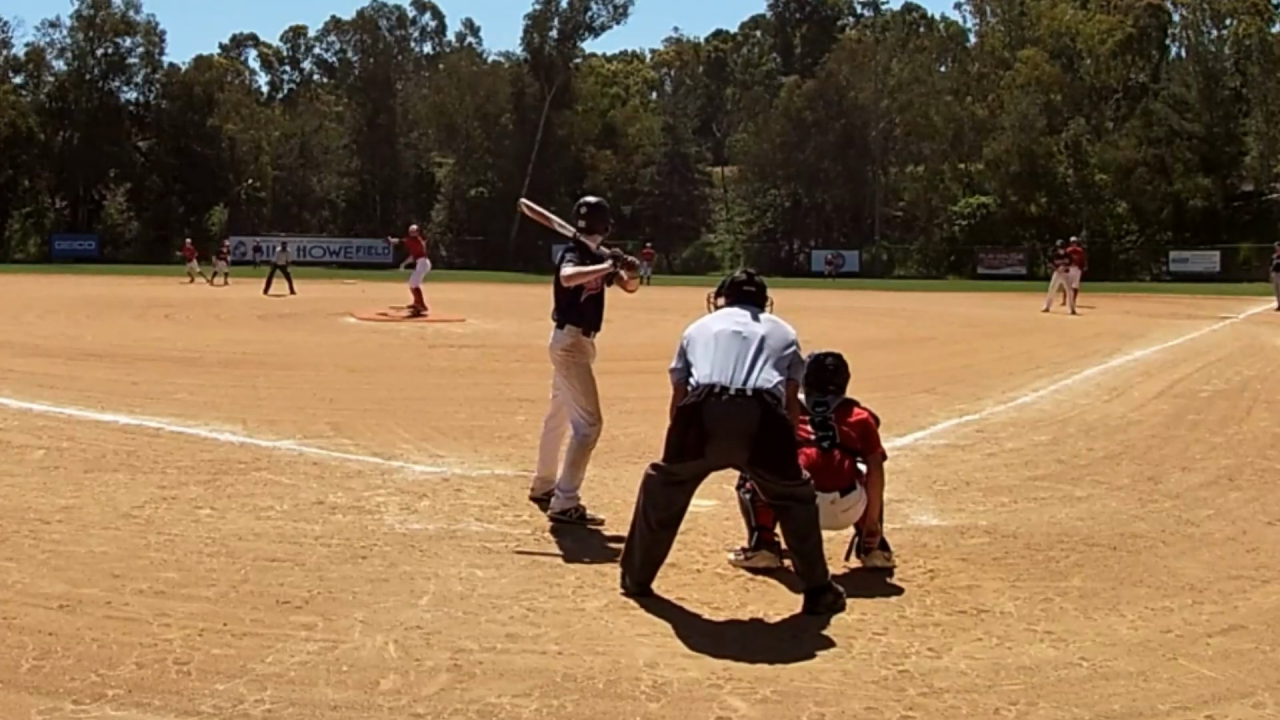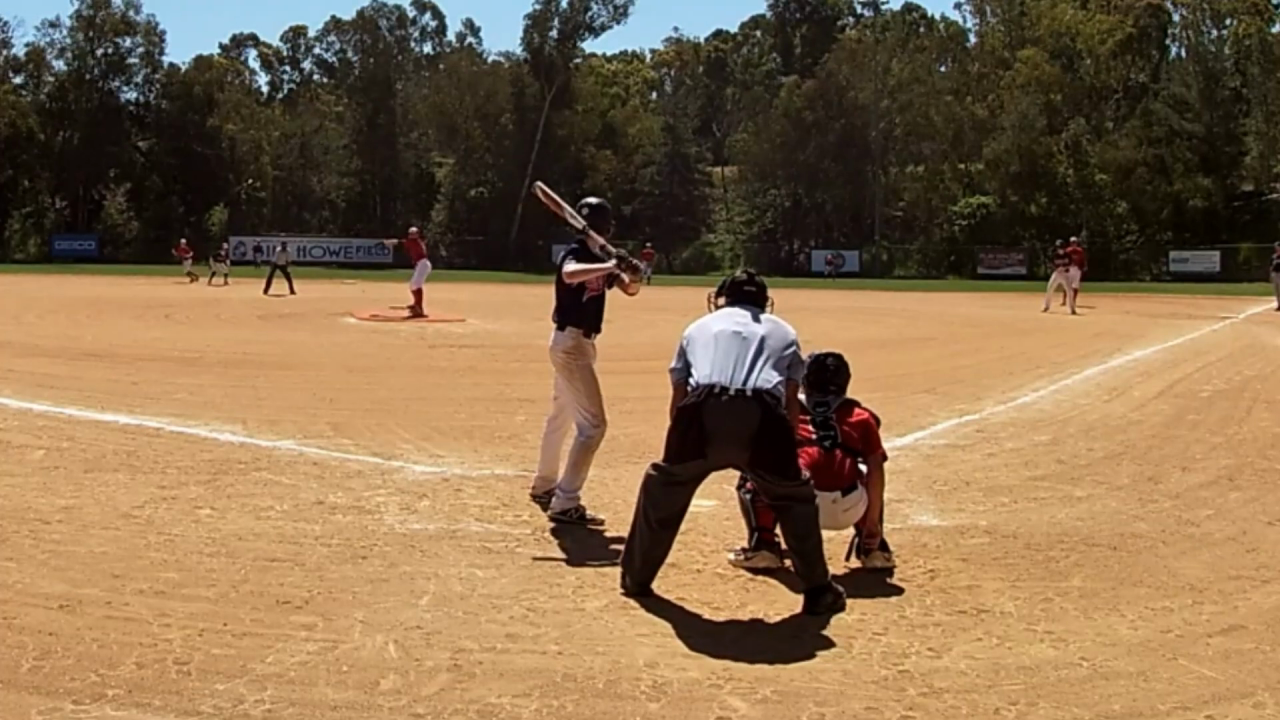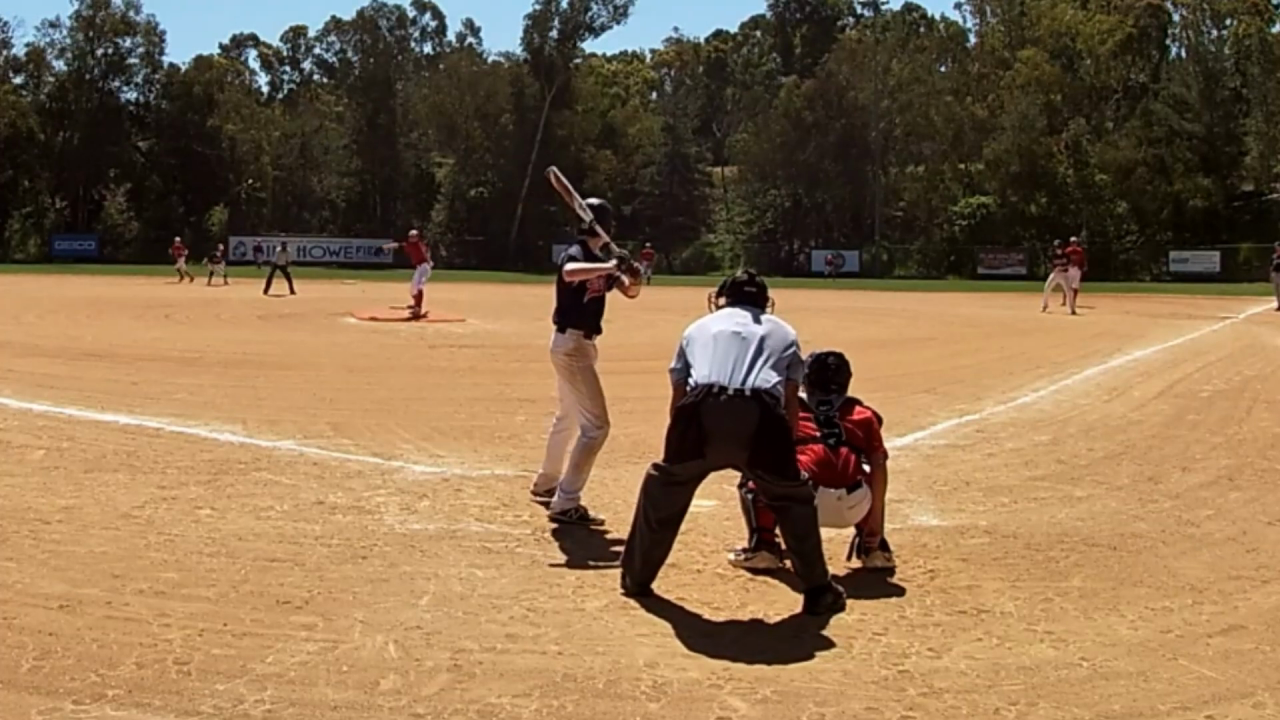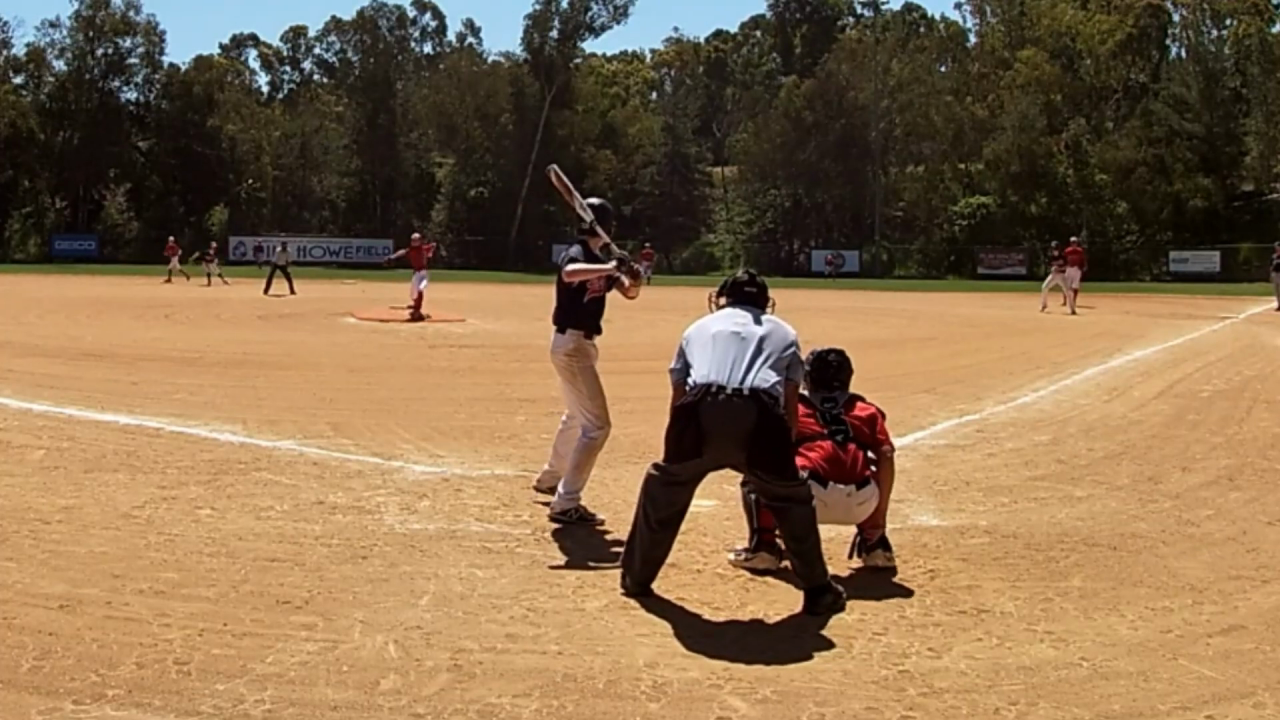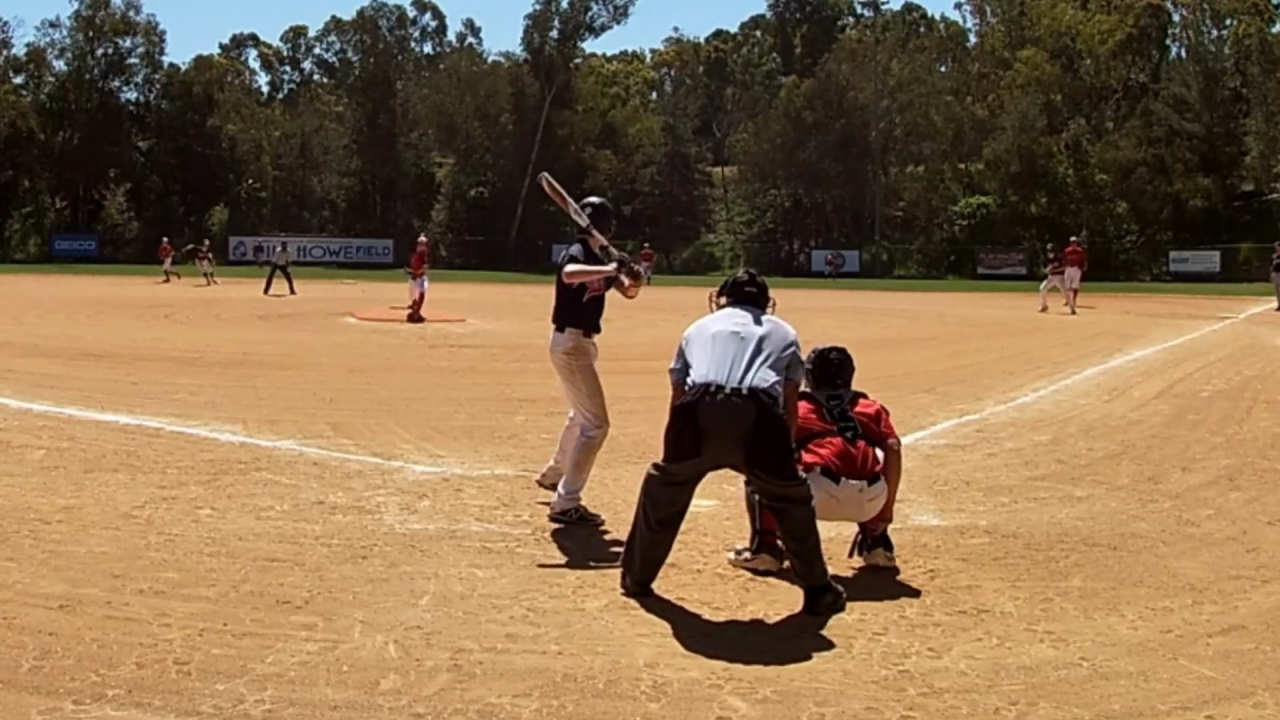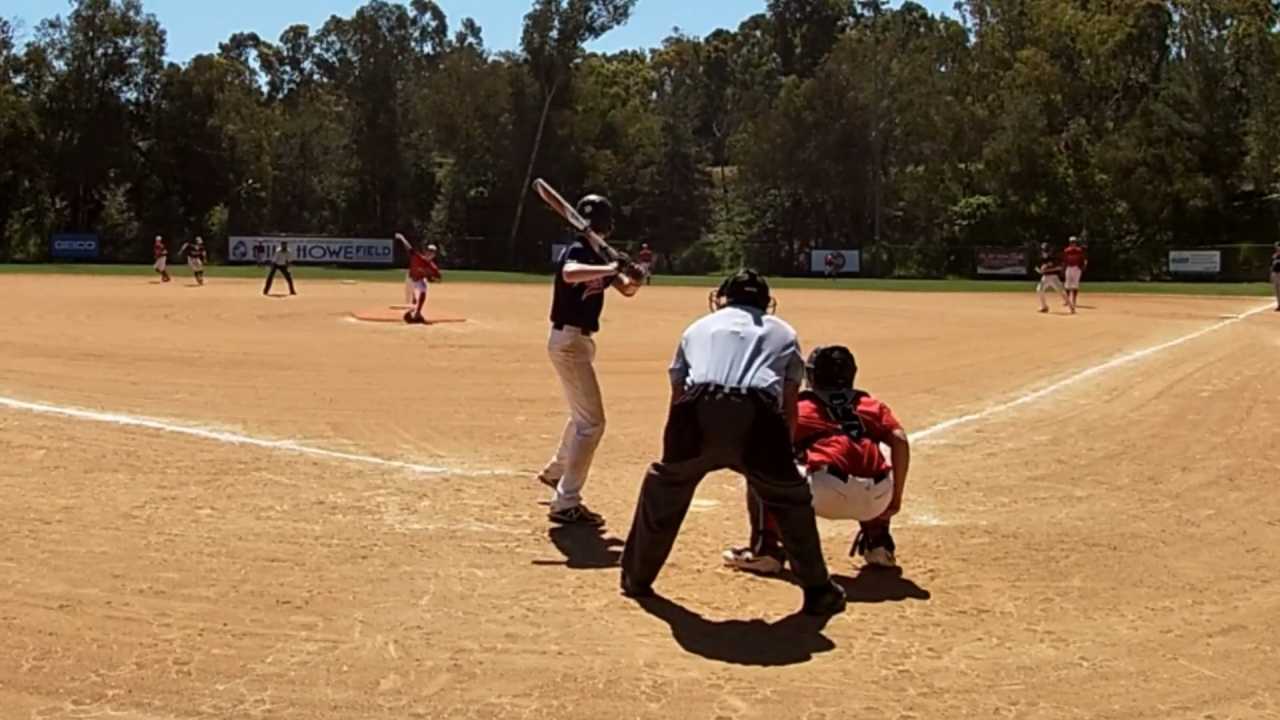
dt=0.1s
person 1, frame 1
left shoulder: (699, 327)
right shoulder: (783, 332)
left elbow: (678, 398)
right elbow: (791, 401)
left wrist: (682, 445)
right wrist: (783, 451)
left hip: (703, 414)
right hip: (762, 419)
left knee: (662, 486)
right knee: (796, 497)
left ankle: (636, 577)
right ankle: (819, 591)
person 1, frame 2
left shoulder: (699, 327)
right shoulder: (783, 332)
left elbow: (678, 397)
right elbow: (791, 402)
left wrist: (683, 447)
right wrist: (781, 454)
left hip: (703, 415)
right hip: (762, 420)
left knee: (663, 485)
right knee: (795, 497)
left ankle: (636, 577)
right ankle: (819, 591)
person 1, frame 3
left shoulder: (699, 327)
right shoulder: (783, 332)
left elbow: (677, 397)
right elbow: (790, 402)
left wrist: (682, 448)
right wrist: (781, 453)
left hip: (702, 415)
right hip: (761, 420)
left knee: (664, 485)
right knee: (794, 497)
left ankle: (636, 577)
right ankle: (818, 591)
person 1, frame 4
left shoulder: (699, 327)
right shoulder: (783, 332)
left elbow: (678, 396)
right elbow: (790, 404)
left wrist: (684, 449)
right wrist: (780, 454)
left hip: (700, 414)
right hip: (760, 419)
left knee: (664, 486)
right knee: (792, 497)
left ankle: (636, 578)
right ankle: (818, 591)
person 1, frame 5
left shoulder: (699, 327)
right shoulder: (783, 332)
left elbow: (677, 396)
right elbow: (789, 403)
left wrist: (684, 449)
right wrist: (780, 452)
left hip: (699, 414)
right hip: (758, 419)
left knee: (664, 486)
right knee: (791, 498)
left ankle: (636, 578)
right ankle: (818, 592)
person 1, frame 6
left shoulder: (699, 327)
right shoulder: (783, 332)
left elbow: (677, 395)
right elbow: (789, 404)
left wrist: (684, 447)
right wrist: (779, 454)
left hip: (698, 413)
right hip: (757, 418)
left knee: (663, 486)
right knee: (790, 497)
left ankle: (636, 577)
right ankle: (818, 591)
person 2, frame 1
left shoulder: (599, 255)
right shoulder: (573, 253)
left elbow: (629, 287)
right elbow: (566, 278)
left wrist: (631, 271)
right wrist: (606, 266)
left hip: (577, 341)
right hip: (570, 342)
left knee: (559, 417)
right knee: (587, 423)
left ankle: (543, 486)
right ankle: (564, 504)
person 2, frame 2
left shoulder: (599, 258)
right shoulder: (574, 253)
left elbow: (630, 289)
right elbow: (569, 275)
left wrist: (633, 274)
right wrist: (611, 266)
left hip: (576, 343)
right hip: (571, 344)
left knee: (561, 417)
right knee: (592, 424)
left ankle: (544, 485)
right ankle: (564, 503)
person 2, frame 3
left shoulder: (599, 260)
right shoulder: (576, 254)
left elbow: (630, 292)
right elbow: (570, 274)
left wrist: (633, 277)
right wrist: (612, 267)
left hip: (576, 344)
right hip: (572, 345)
left knee: (568, 418)
right knee: (596, 425)
left ankle: (546, 483)
right ankle: (565, 504)
person 2, frame 4
left shoulder: (598, 260)
right shoulder: (577, 254)
left elbow: (629, 293)
right elbow: (569, 275)
left wrist: (633, 278)
right wrist: (611, 268)
left hip: (578, 344)
right hip: (572, 345)
left knee: (577, 417)
right knee: (597, 425)
left ankle: (550, 478)
right ankle: (565, 504)
person 2, frame 5
left shoulder: (598, 259)
right shoulder: (576, 253)
left elbow: (629, 293)
right elbow: (568, 275)
left wrist: (633, 279)
right wrist: (611, 269)
left hip: (577, 343)
right hip: (571, 344)
left knee: (582, 416)
right knee: (595, 424)
left ankle: (553, 474)
right ankle: (565, 504)
person 2, frame 6
left shoulder: (596, 257)
right shoulder: (576, 252)
left elbow: (627, 290)
right elbow: (569, 275)
left wrist: (633, 276)
right wrist: (612, 268)
left hip: (576, 340)
right hip: (569, 341)
left knee: (581, 413)
right knee: (591, 422)
left ankle: (556, 470)
right ankle: (566, 504)
person 3, frame 1
right shoulder: (861, 416)
right elbow: (875, 468)
right wrist: (873, 521)
right hip: (846, 510)
left knee: (750, 475)
right knee: (869, 479)
left ankle: (762, 547)
right ankle: (874, 549)
person 3, frame 2
right shoulder: (861, 416)
right elbow: (876, 467)
right wrist: (873, 523)
right hip: (848, 510)
left knee: (750, 477)
right knee: (866, 476)
left ankle: (762, 548)
right ankle: (874, 550)
person 3, frame 3
right shoulder: (863, 414)
right elbow: (878, 466)
right wrist: (875, 521)
right hip: (851, 508)
left knee: (752, 475)
right knee: (870, 477)
left ankle: (762, 548)
right ankle: (874, 550)
person 3, frame 4
right shoulder: (867, 410)
right elbow: (886, 456)
right wrist: (880, 514)
right hip: (860, 505)
left ankle: (762, 548)
right ankle: (876, 548)
person 3, frame 5
left shoulder: (797, 407)
right shoulder: (870, 407)
right elbow: (893, 449)
right wrist: (888, 507)
left hip: (818, 493)
right hip: (869, 501)
left ankle: (764, 550)
right ankle: (877, 547)
person 3, frame 6
left shoulder: (800, 408)
right shoulder: (871, 405)
right elbow: (899, 440)
right wrist: (897, 493)
left hip: (825, 491)
right hip: (873, 498)
left ankle: (765, 551)
right ankle: (879, 546)
